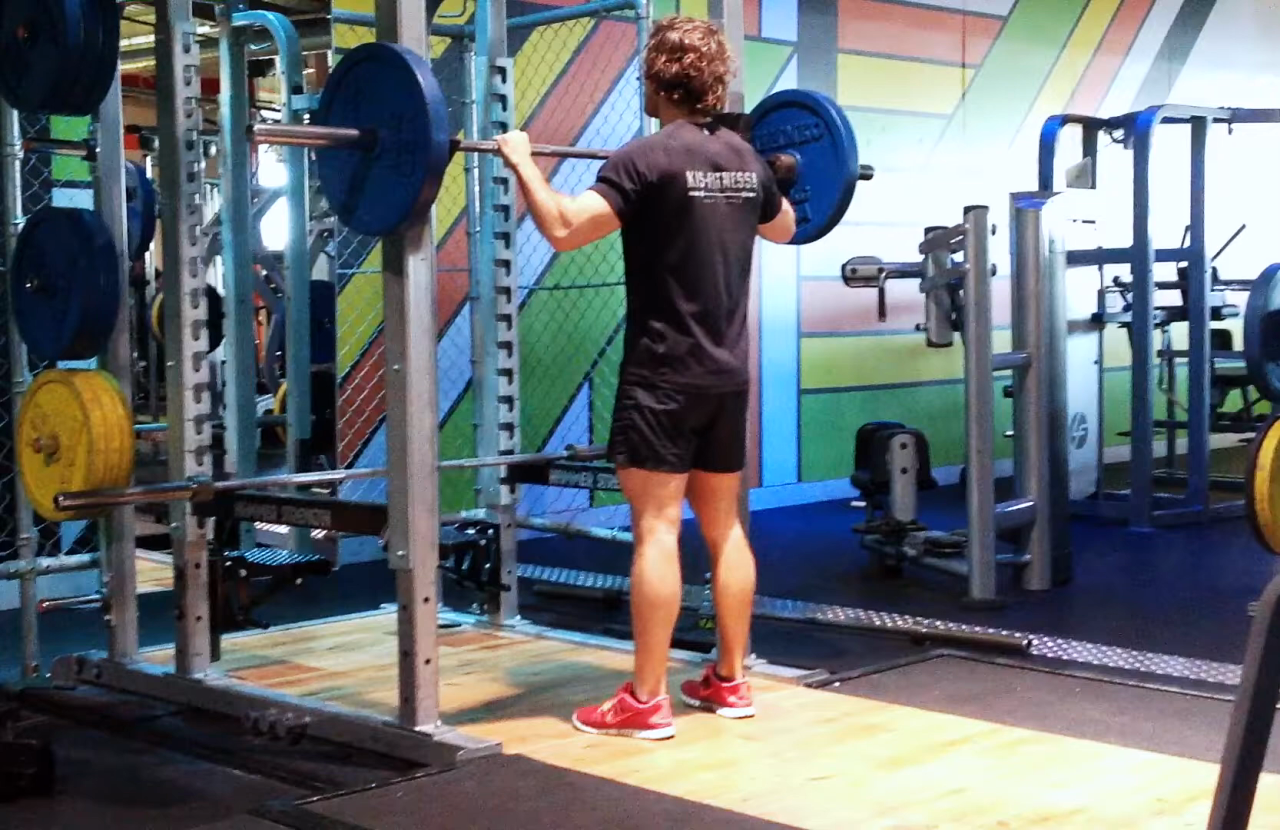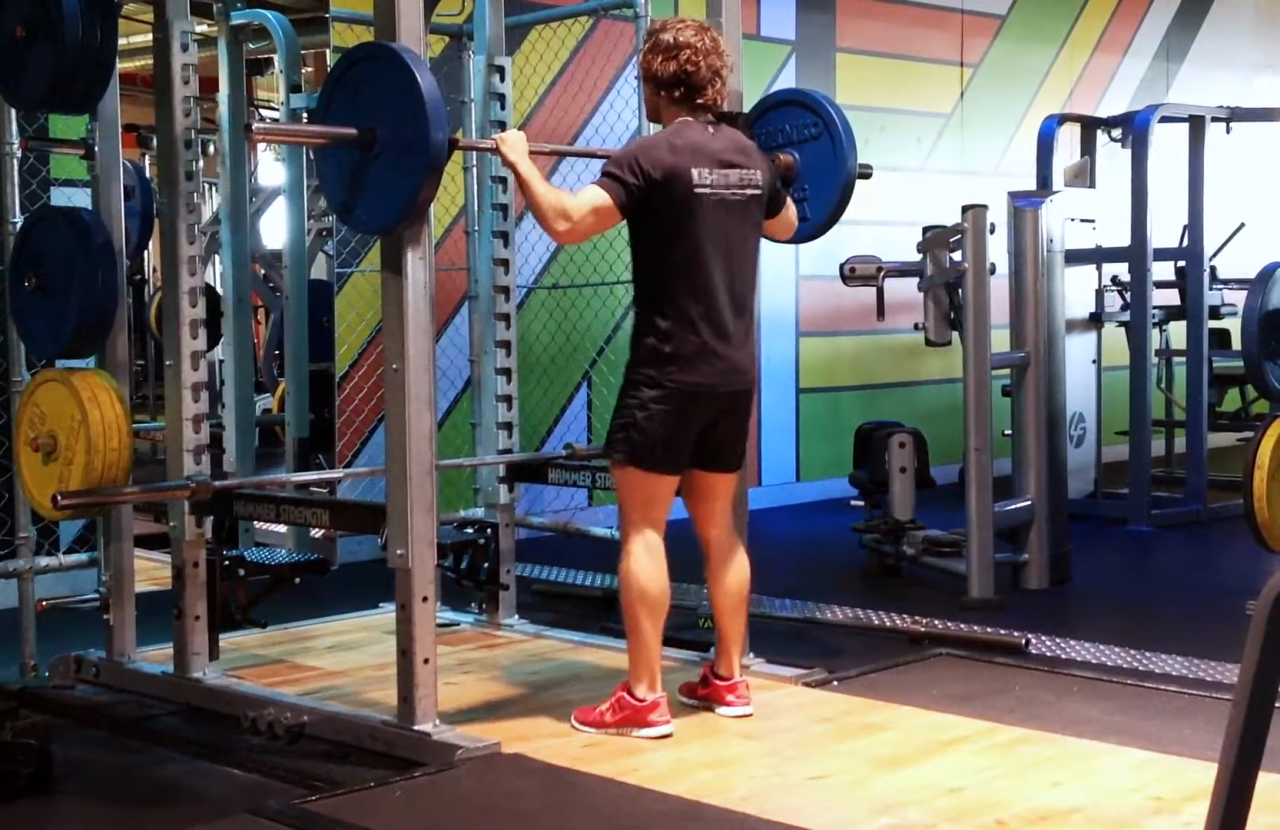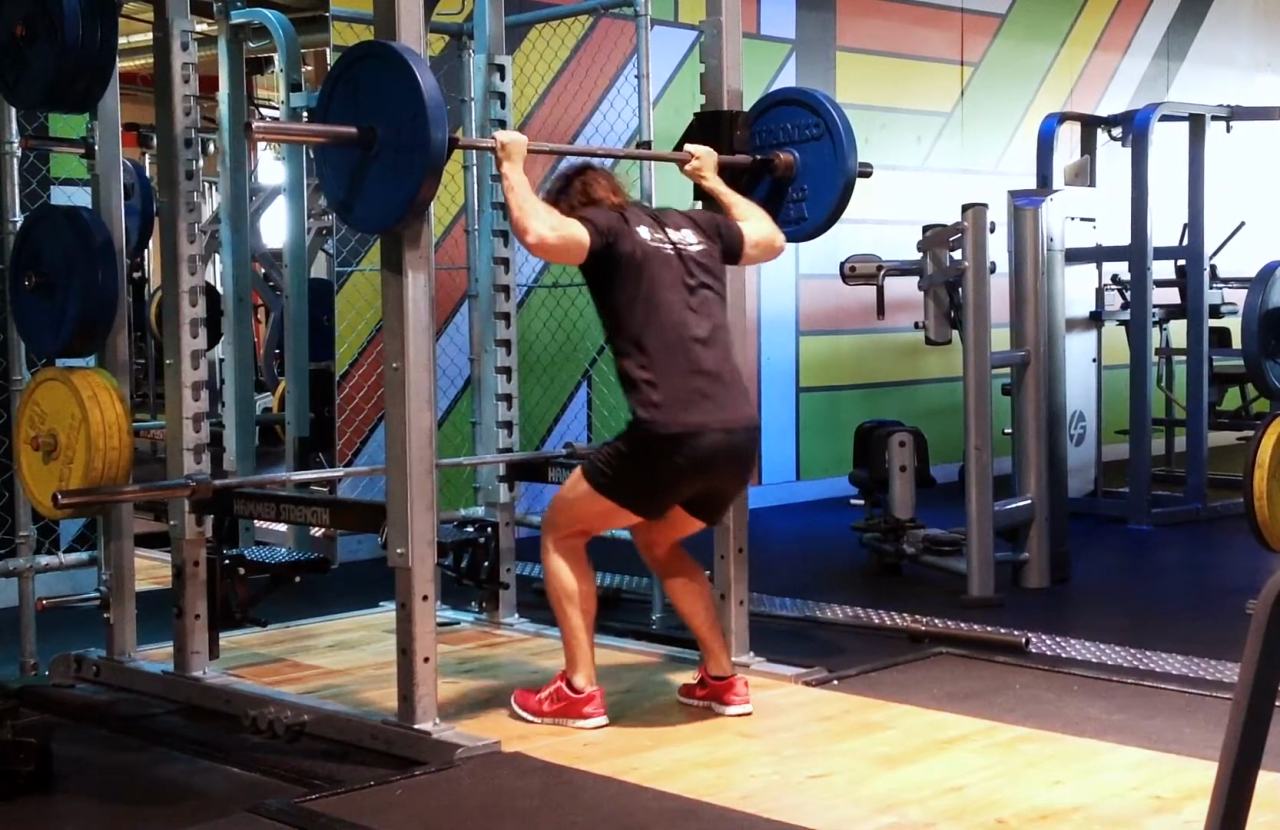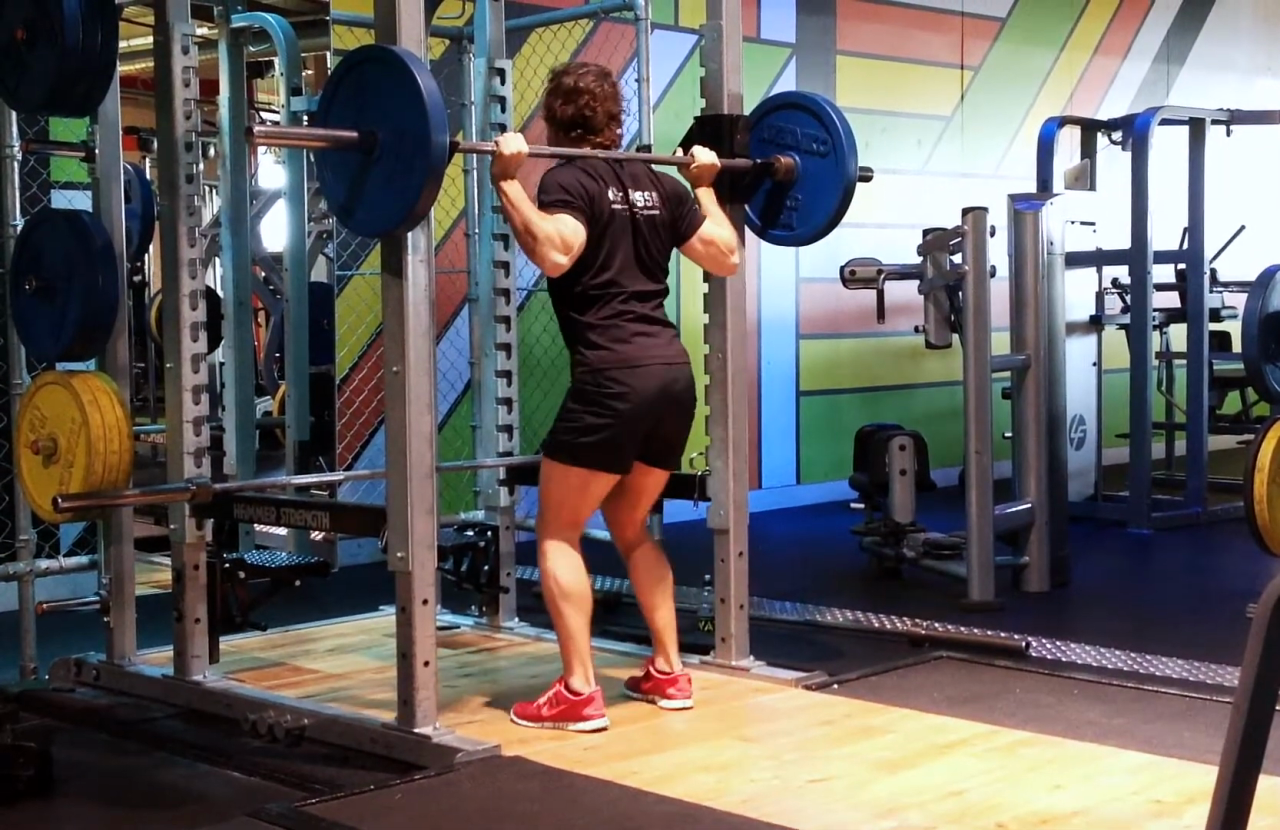
dt=0.7s
person 1, frame 1
left shoulder: (648, 156)
right shoulder: (746, 158)
left elbow: (563, 227)
right elbow: (784, 228)
left wrist: (521, 162)
left hip: (664, 376)
right hip: (727, 374)
left knee: (656, 529)
right knee: (723, 526)
left ankle: (645, 699)
right ankle: (730, 680)
person 1, frame 2
left shoulder: (652, 155)
right shoulder: (749, 155)
left elbow: (565, 222)
right elbow: (786, 225)
left wrist: (520, 160)
left hip: (670, 374)
right hip: (735, 373)
left knee: (642, 531)
right knee: (719, 529)
left ankle: (642, 697)
right ankle: (727, 680)
person 1, frame 3
left shoulder: (601, 229)
right shoulder: (692, 226)
left elbow: (541, 235)
right elbow: (772, 240)
left wrist: (513, 167)
right wrist: (711, 180)
left hip: (672, 434)
right hip: (737, 433)
left knee: (561, 532)
right knee: (656, 542)
left ankle: (579, 691)
right ankle: (723, 679)
person 1, frame 4
left shoulder: (567, 181)
right shoulder: (660, 185)
left elbow: (555, 253)
right elbow: (726, 257)
left wrist: (508, 180)
right wrist: (704, 185)
left hip: (613, 380)
right hip: (673, 373)
left knee: (558, 532)
right knee: (630, 528)
left ankle: (578, 691)
right ankle: (668, 672)
